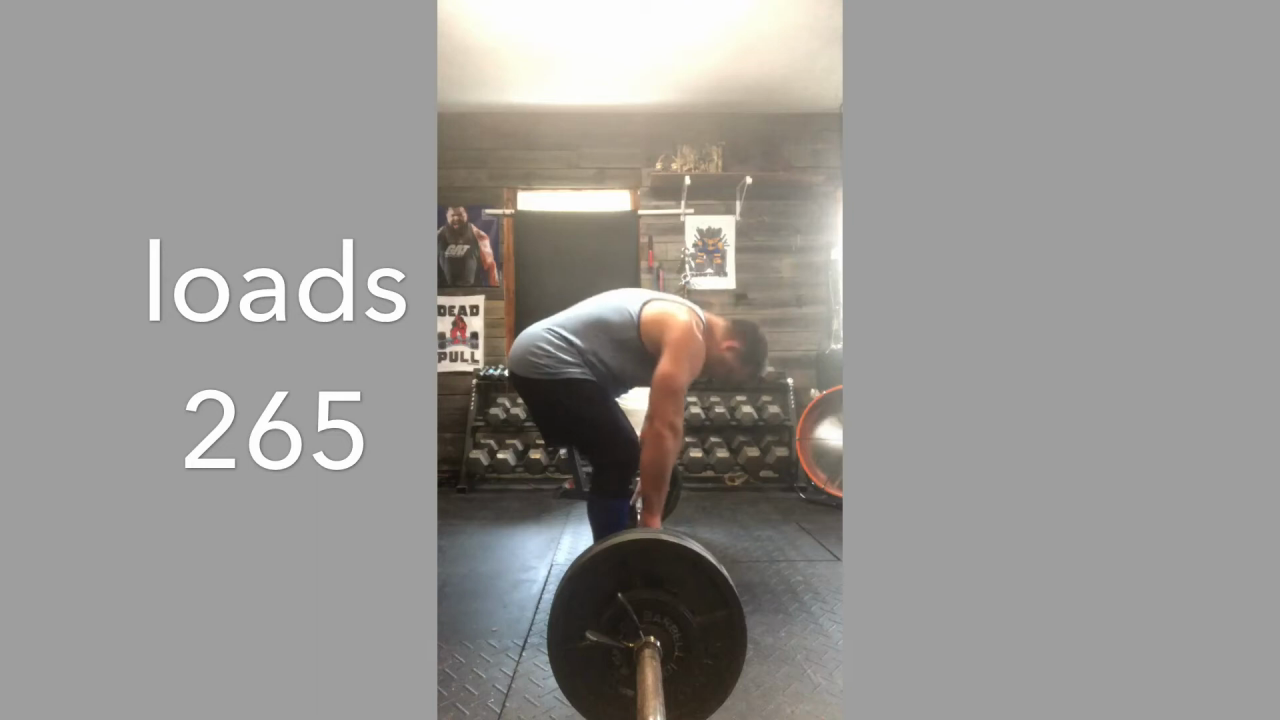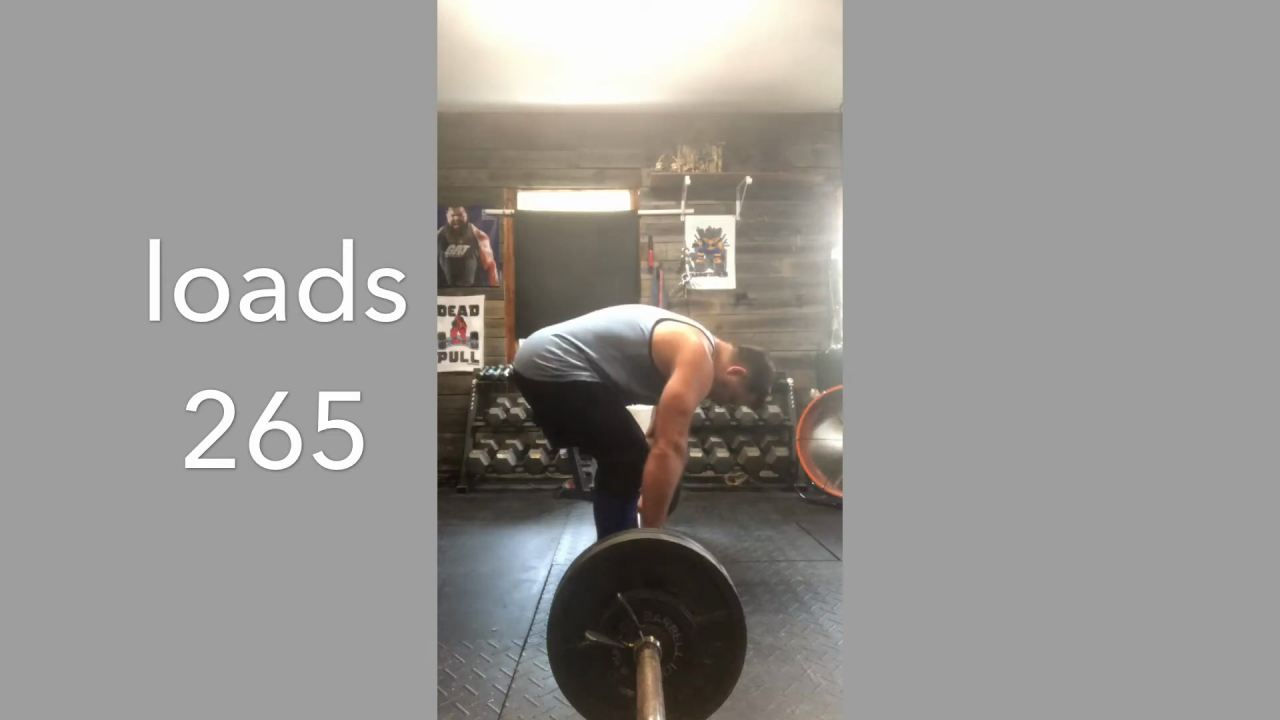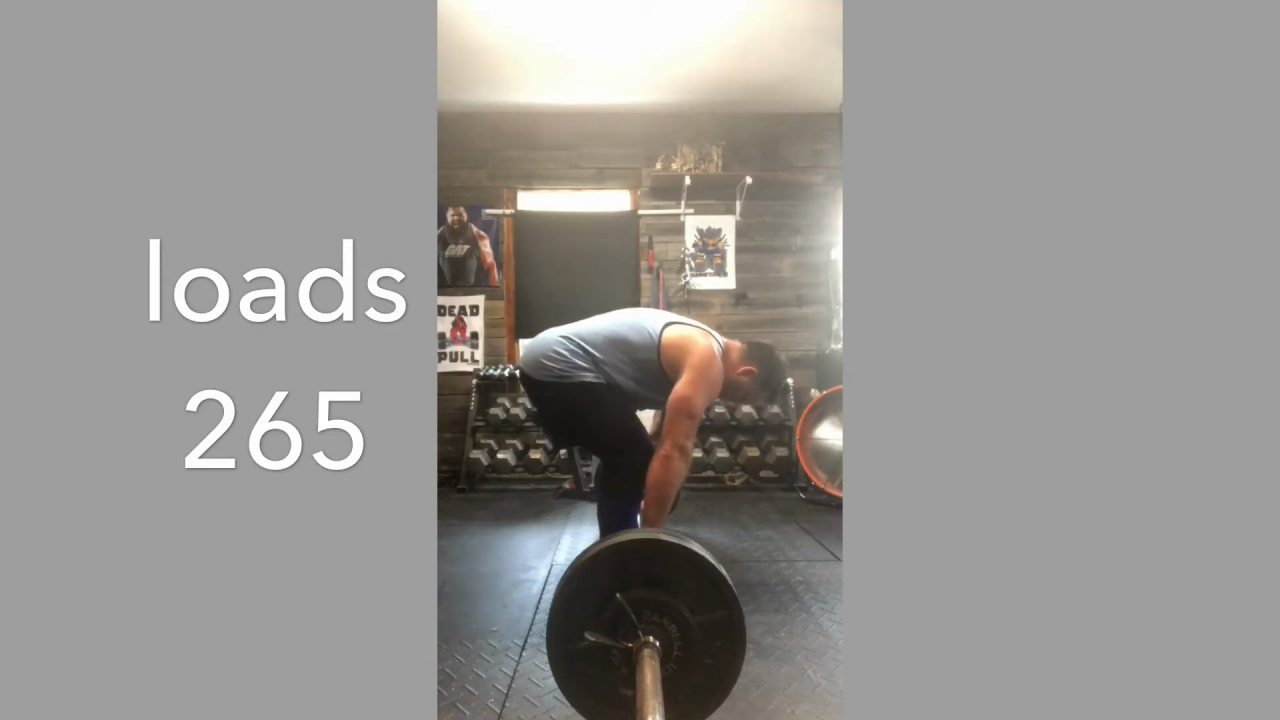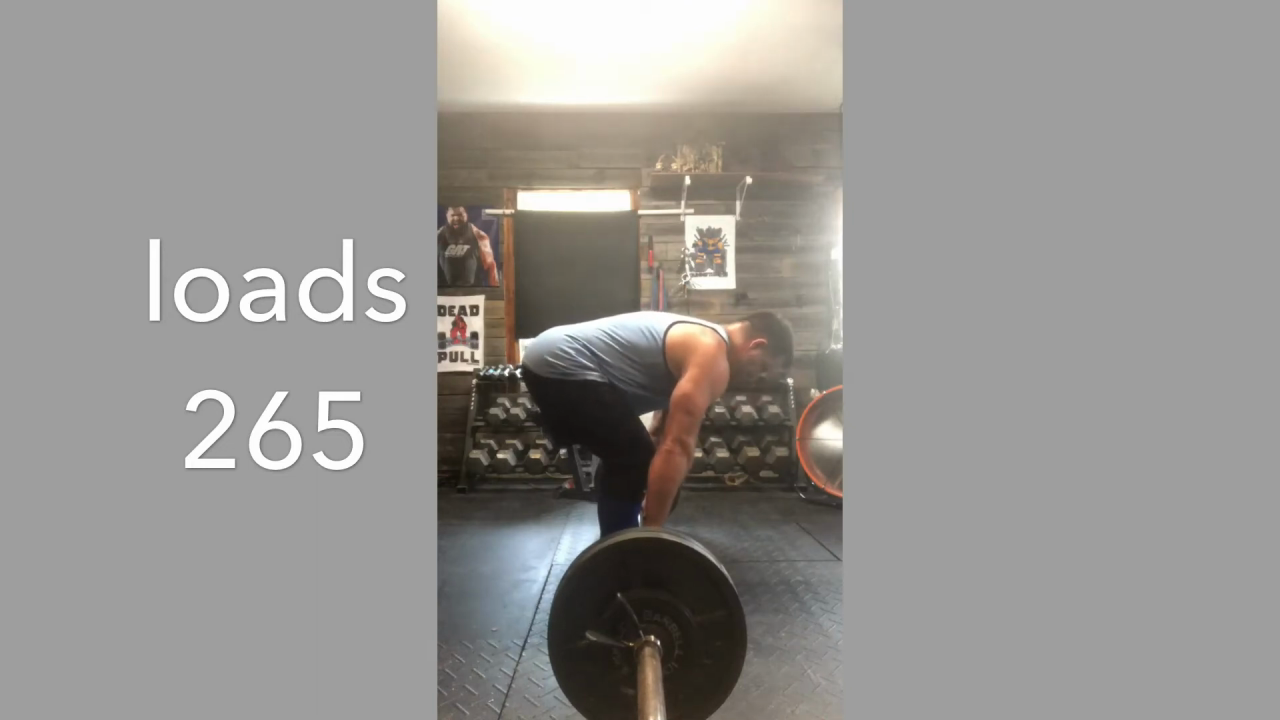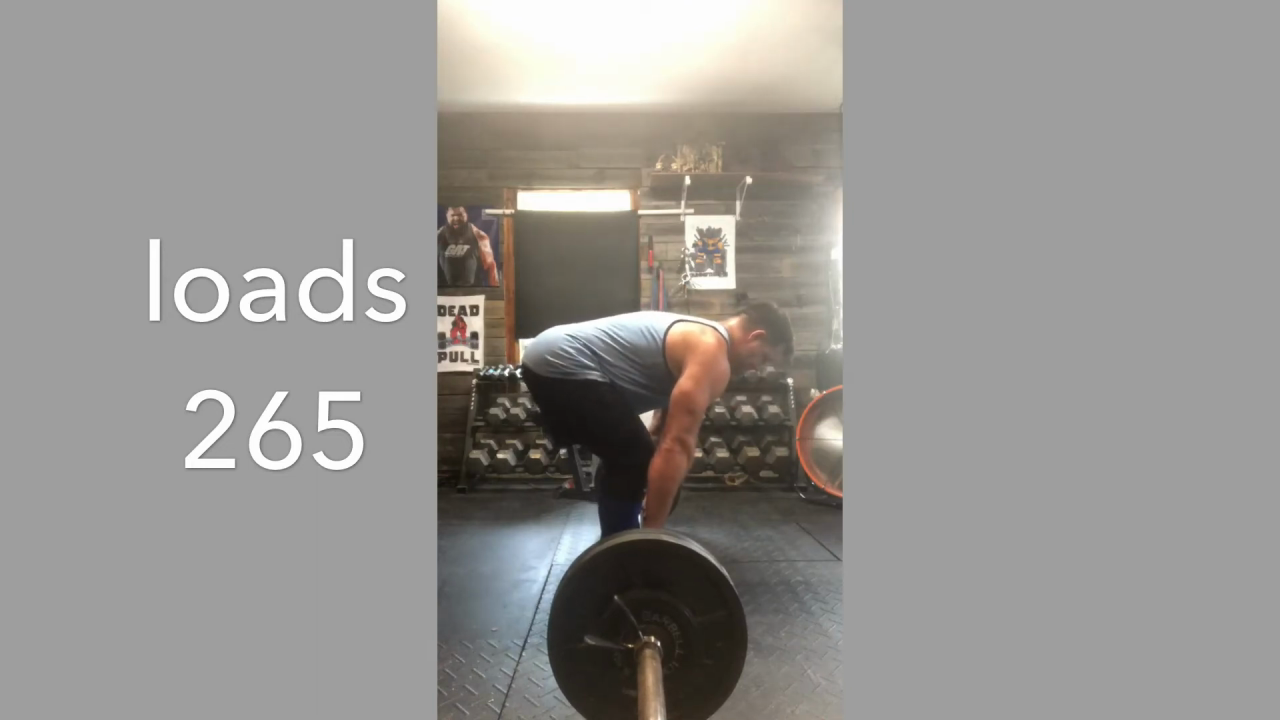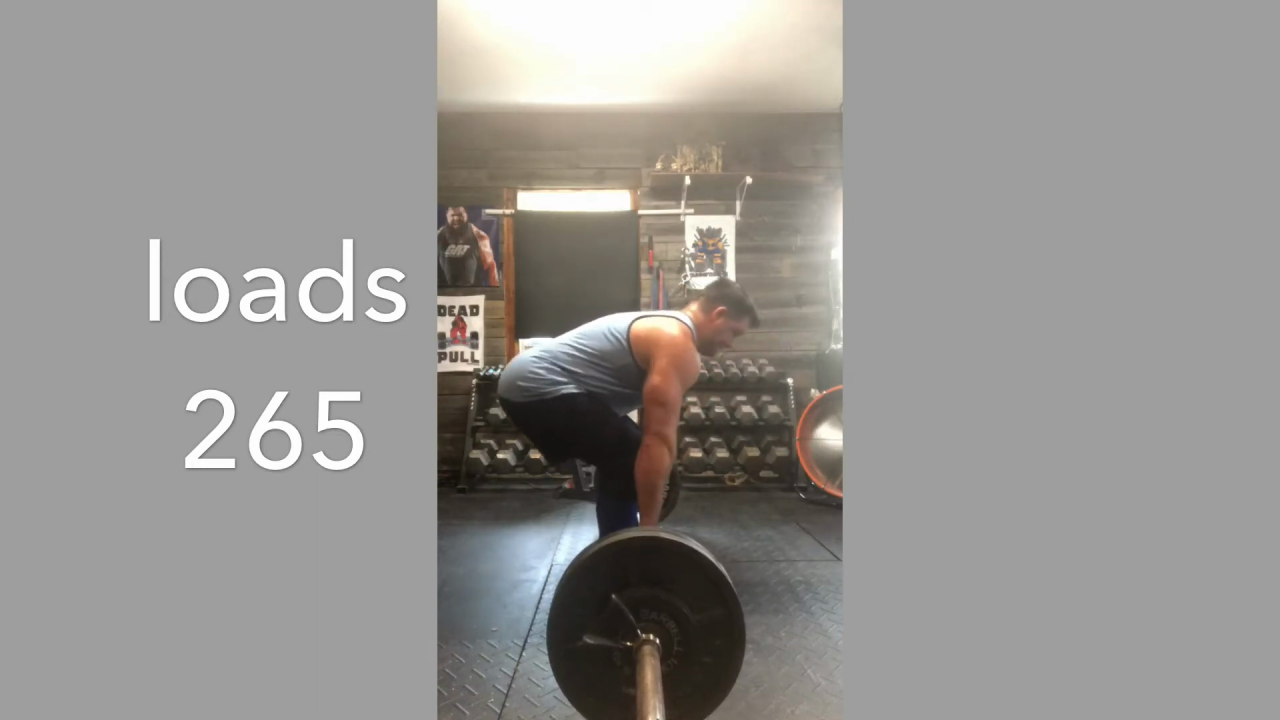
dt=0.7s
person 1, frame 1
left shoulder: (684, 324)
right shoulder: (689, 336)
left elbow: (657, 421)
right elbow: (665, 428)
left wrist: (649, 477)
right wrist: (652, 513)
left hip: (535, 356)
right hip: (546, 363)
left knee: (616, 456)
right knee: (619, 459)
person 1, frame 2
left shoulder: (693, 344)
right shoulder: (699, 359)
left elbow: (660, 439)
right elbow: (669, 449)
left wrist: (643, 494)
left hip: (539, 359)
right hip: (553, 366)
left knee: (620, 458)
right knee: (627, 460)
person 1, frame 3
left shoulder: (698, 344)
right shoulder: (707, 361)
left elbow: (666, 442)
right elbow: (675, 451)
left wrist: (649, 495)
left hip: (544, 359)
right hip: (558, 368)
left knee: (624, 458)
right knee: (634, 460)
person 1, frame 4
left shoulder: (701, 339)
right shoulder: (712, 356)
left elbow: (665, 437)
right elbow: (677, 447)
right wrist: (652, 529)
left hip: (547, 359)
right hip: (562, 366)
left knee: (626, 459)
right knee: (634, 462)
person 1, frame 5
left shoulder: (700, 335)
right shoulder: (712, 353)
left elbow: (667, 435)
right elbow: (677, 445)
right wrist: (652, 531)
left hip: (547, 357)
right hip: (562, 365)
left knee: (626, 458)
right knee: (635, 461)
person 1, frame 6
left shoulder: (668, 328)
right shoulder: (679, 345)
left elbow: (650, 431)
right elbow: (659, 439)
right wrist: (648, 526)
left hip: (528, 378)
right hip: (537, 386)
left knee: (621, 458)
right knee: (628, 463)
